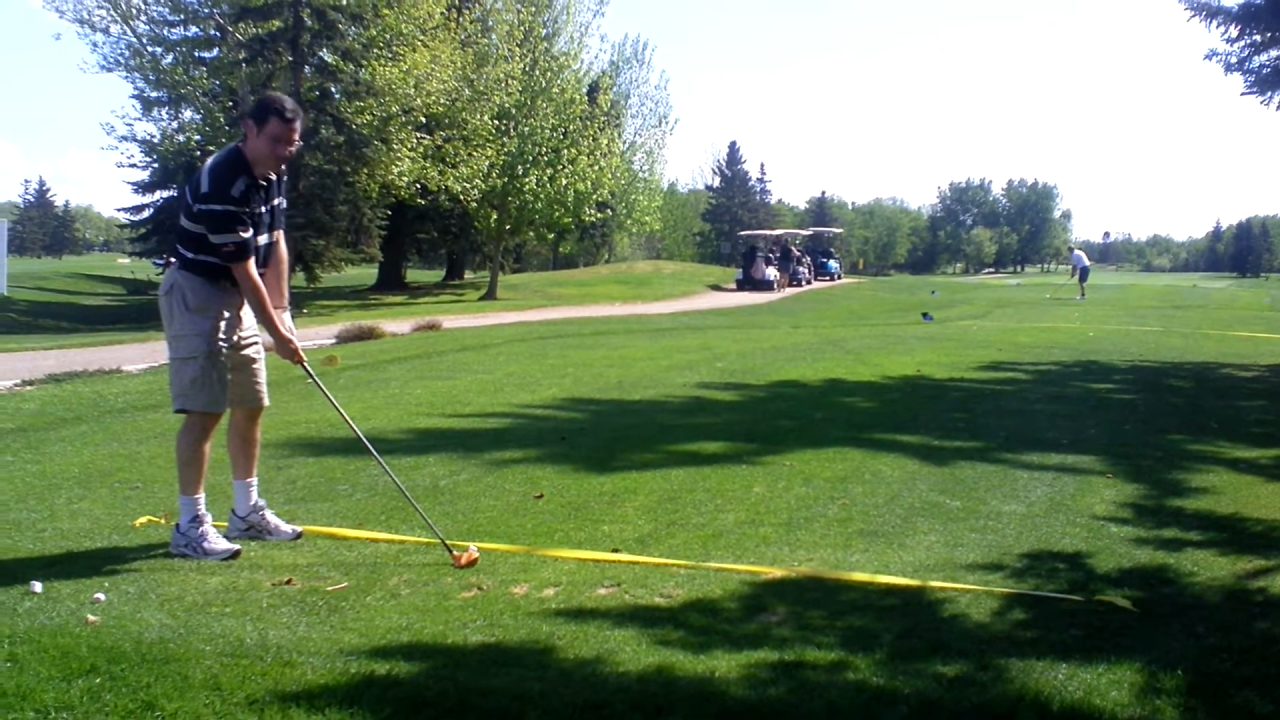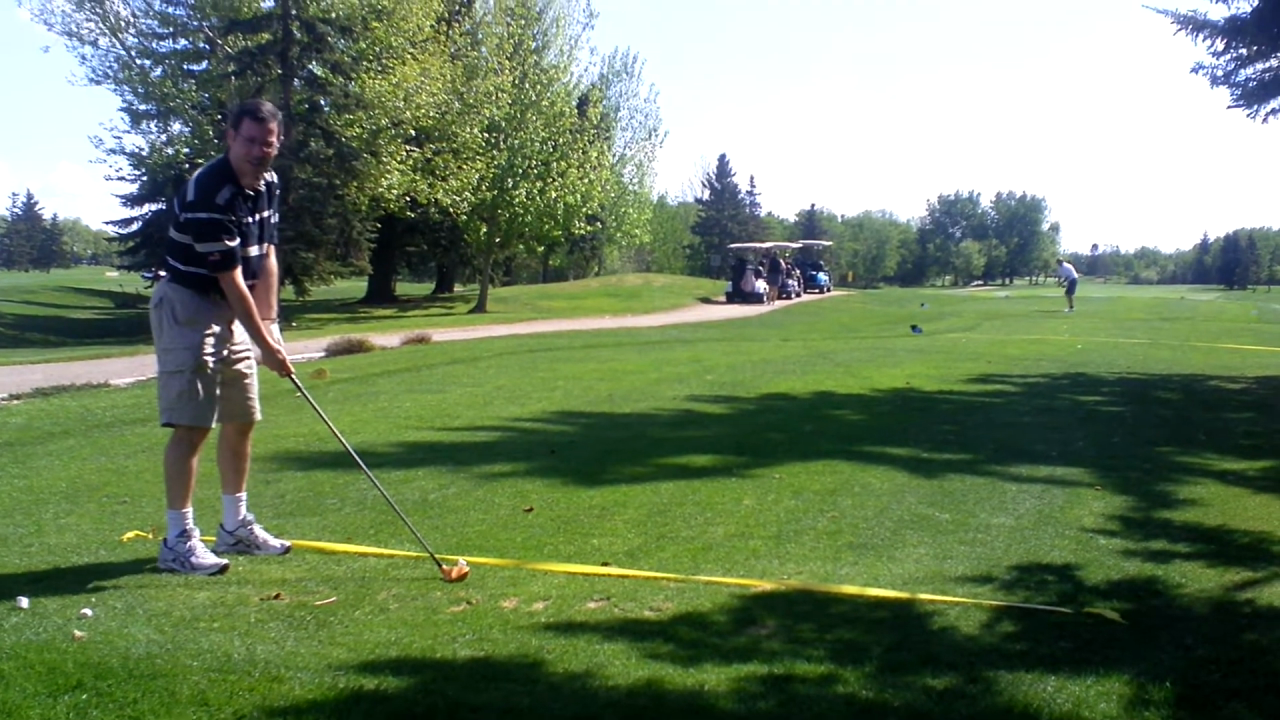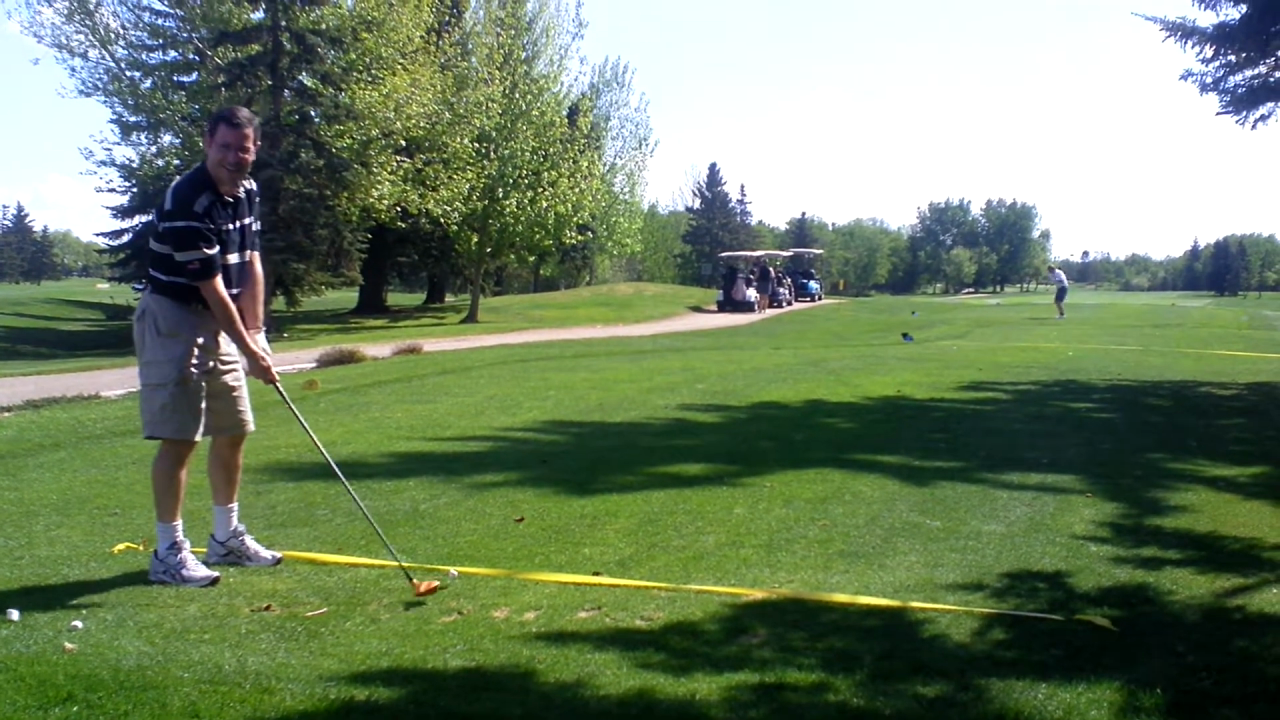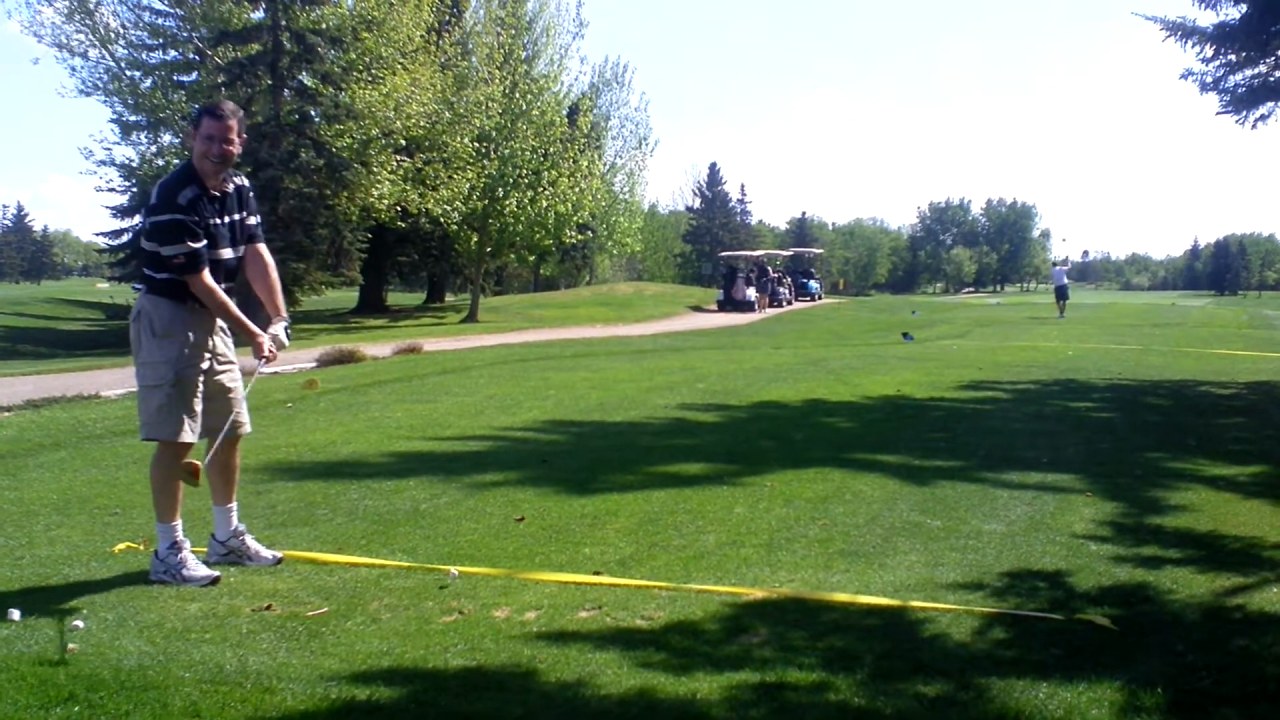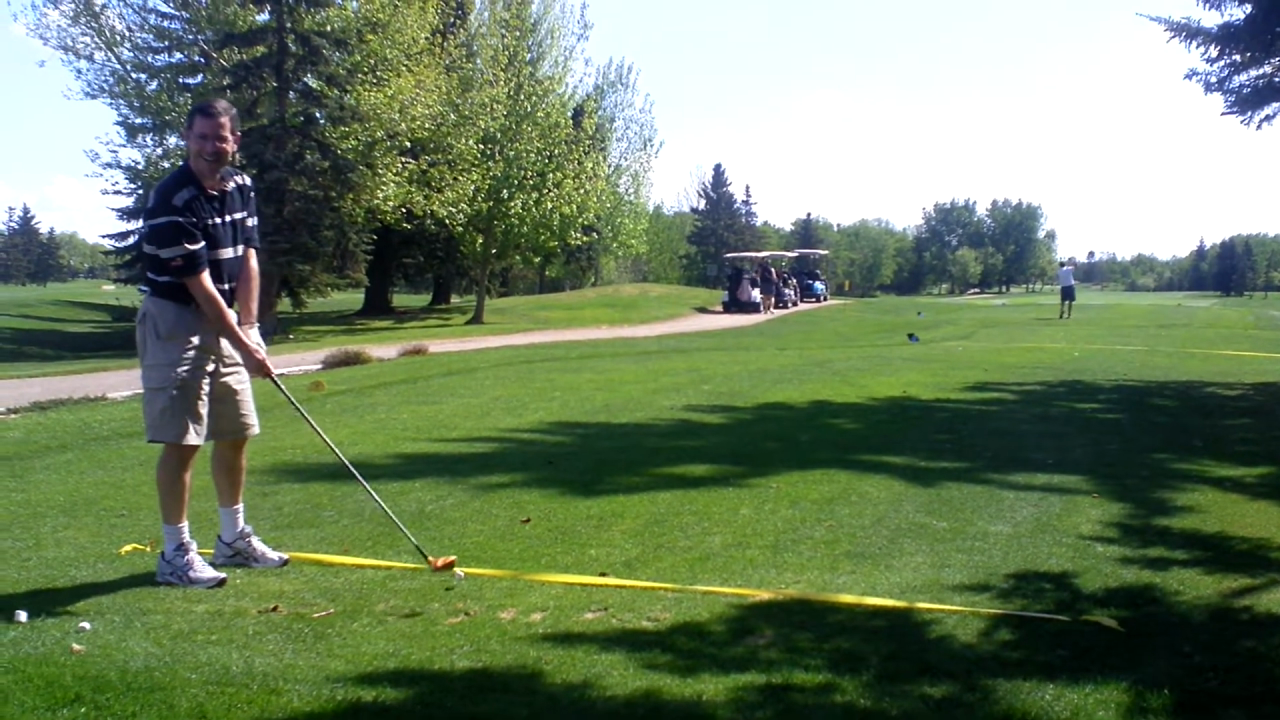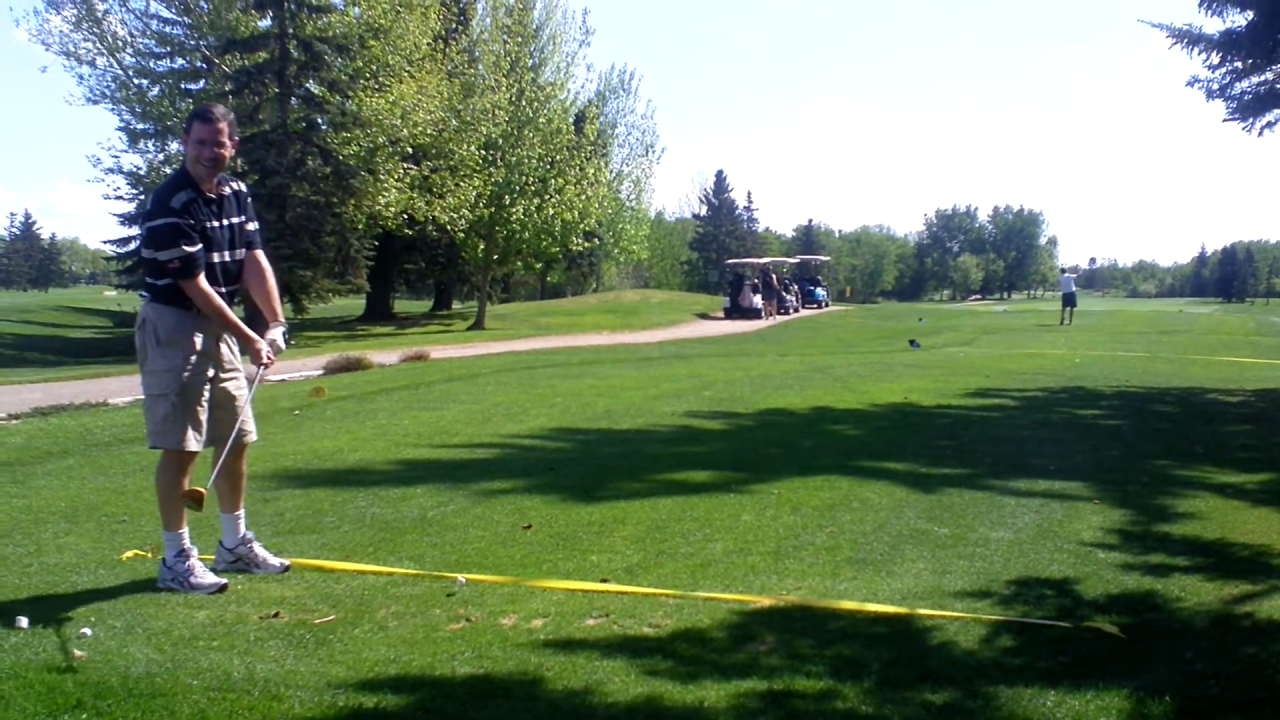
dt=0.4s
person 1, frame 1
left shoulder: (273, 174)
right shoulder: (221, 184)
left elbow: (275, 245)
right elbow: (246, 270)
left wrist: (282, 312)
right wrist: (277, 333)
left hip: (235, 296)
right hip: (197, 295)
left knee: (250, 406)
right knee: (204, 410)
left ankle: (247, 511)
right ankle: (191, 525)
person 1, frame 2
left shoulder: (267, 184)
right shoulder: (208, 194)
left elbow: (266, 259)
right elbow: (232, 280)
left wrist: (270, 325)
right wrist: (265, 344)
left hip: (229, 311)
right hip: (188, 308)
left knee: (241, 421)
right knee: (192, 424)
left ankle: (235, 526)
right ankle: (178, 539)
person 1, frame 3
left shoulder: (246, 191)
right shoulder: (187, 202)
left elbow: (250, 264)
right elbow: (212, 288)
left wrist: (257, 333)
right wrist: (250, 350)
left hip: (215, 321)
right hip: (172, 319)
left knee: (232, 431)
right knee: (179, 436)
left ankle: (227, 537)
right ankle: (168, 552)
person 1, frame 4
left shoulder: (239, 188)
right shoulder: (173, 198)
left elbow: (256, 254)
right elbow: (200, 281)
left wrist: (277, 319)
right wrist: (250, 333)
left hip: (214, 319)
right hip: (169, 319)
left knee: (229, 431)
right knee: (174, 438)
left ankle: (227, 537)
right ankle: (169, 552)
person 1, frame 5
left shoulder: (240, 187)
right shoulder: (171, 200)
left elbow: (247, 262)
right elbow: (199, 285)
left wrist: (250, 329)
right wrist: (244, 346)
left hip: (220, 321)
right hip: (175, 322)
left knee: (235, 433)
right knee: (181, 440)
left ankle: (233, 538)
right ankle: (175, 553)
person 1, frame 6
left shoulder: (237, 193)
right shoulder: (169, 204)
left elbow: (254, 261)
right elbow: (196, 287)
left wrist: (276, 323)
right wrist: (248, 339)
left hip: (221, 328)
right hip: (174, 327)
left knee: (235, 439)
right knee: (179, 446)
left ankle: (234, 543)
right ankle: (176, 559)
